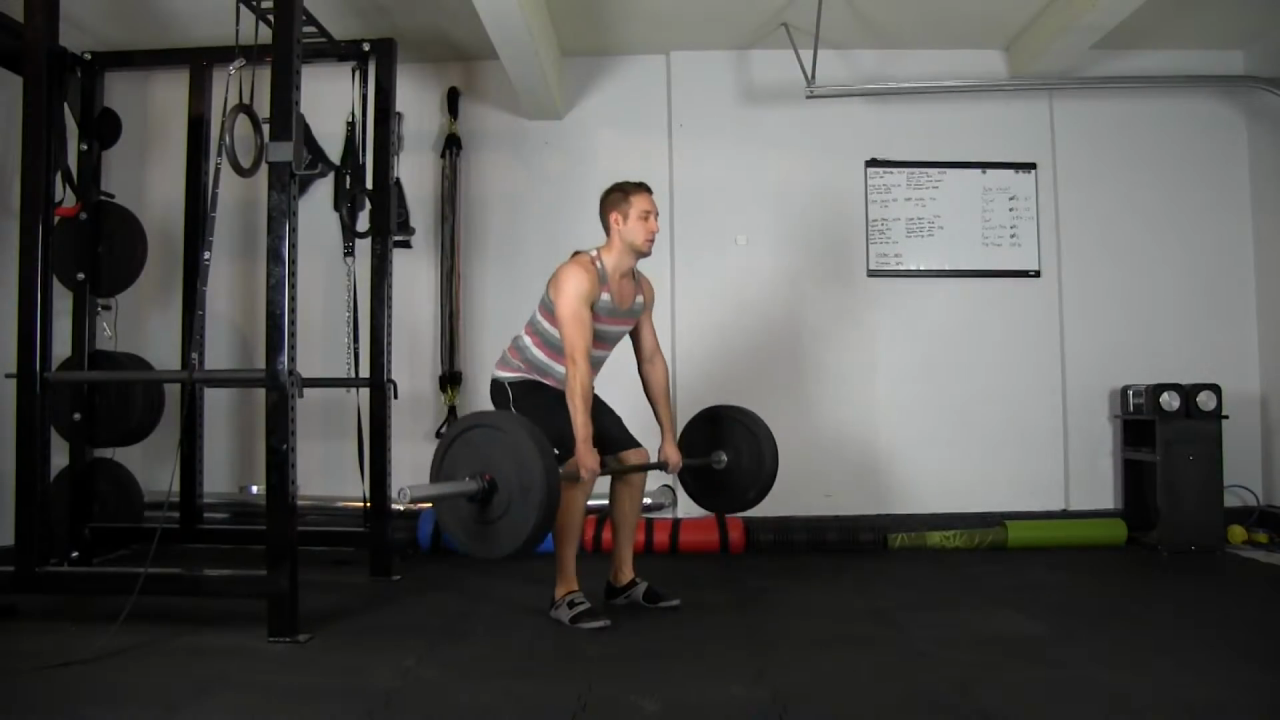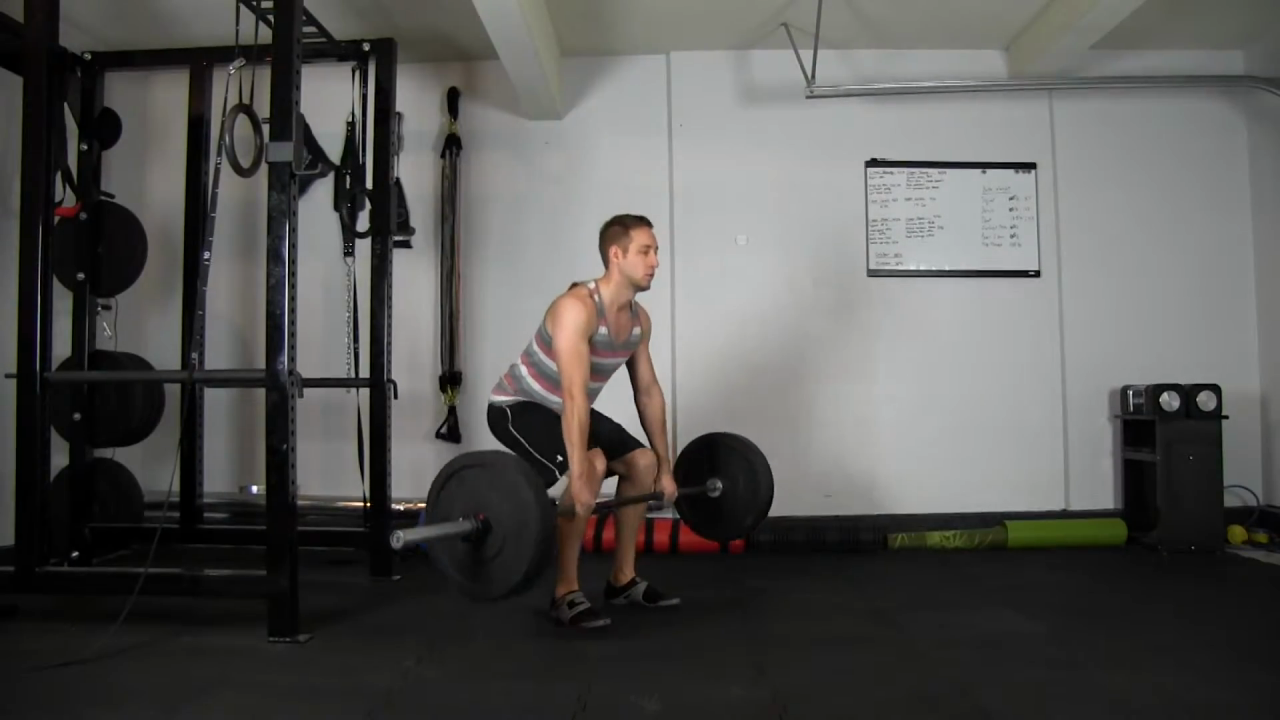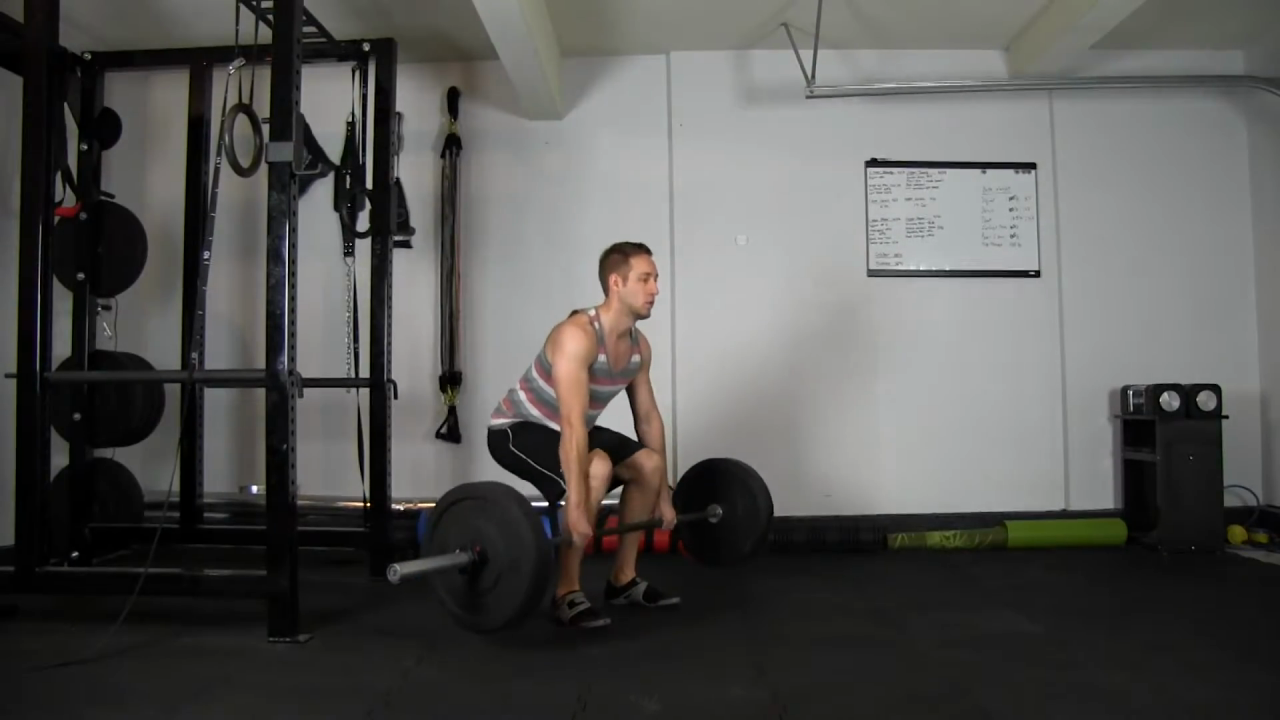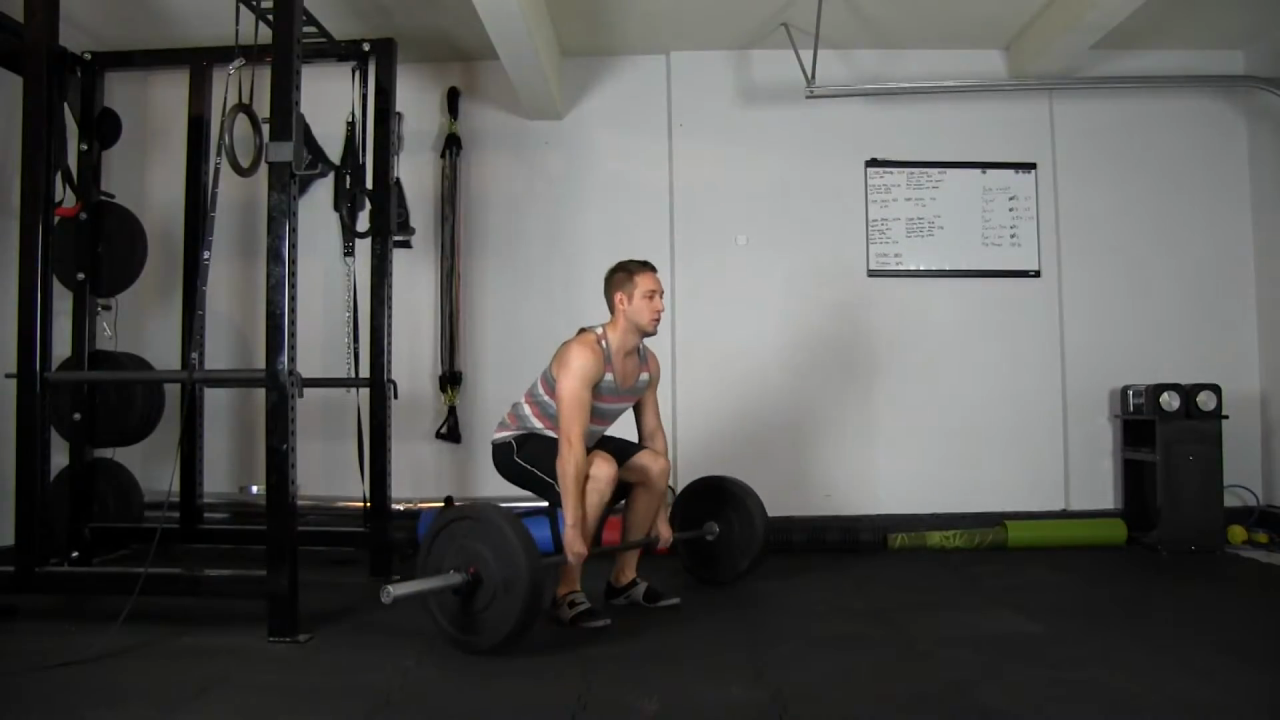
dt=0.3s
person 1, frame 1
left shoulder: (641, 287)
right shoulder: (579, 275)
left elbow: (651, 360)
right elbow: (577, 361)
left wrist: (668, 436)
right wrist: (582, 442)
left hip: (568, 388)
right hip: (523, 383)
left knee: (633, 461)
right knee: (582, 467)
left ankle: (622, 578)
right ankle: (565, 593)
person 1, frame 2
left shoulder: (639, 319)
right shoulder: (578, 307)
left elbow: (648, 391)
right elbow: (574, 396)
left wrist: (665, 466)
right wrist: (579, 474)
left hip: (561, 409)
right hip: (518, 406)
left knee: (642, 462)
right knee: (591, 465)
left ankle: (623, 579)
right ankle: (566, 593)
person 1, frame 3
left shoulder: (639, 345)
right shoulder: (577, 335)
left elbow: (648, 417)
right elbow: (572, 425)
left wrist: (664, 495)
right wrist: (575, 506)
left hip: (563, 429)
right hip: (516, 428)
left knee: (648, 465)
right knee: (596, 468)
left ankle: (623, 579)
right ankle: (567, 592)
person 1, frame 4
left shoulder: (647, 362)
right shoulder: (584, 354)
left elbow: (652, 434)
right elbow: (570, 444)
left wrist: (660, 515)
right wrist: (572, 526)
left hip: (572, 443)
right hip: (521, 443)
left knee: (656, 467)
right knee: (602, 470)
left ankle: (623, 580)
right ankle: (568, 593)
